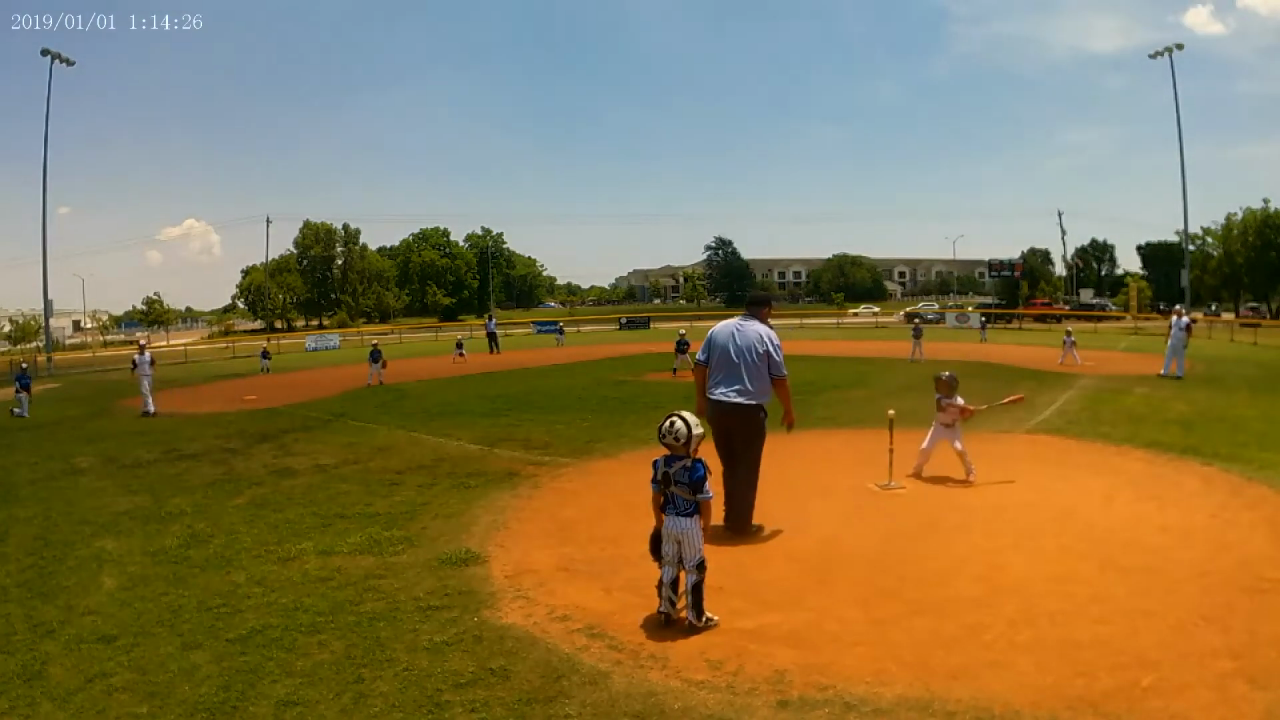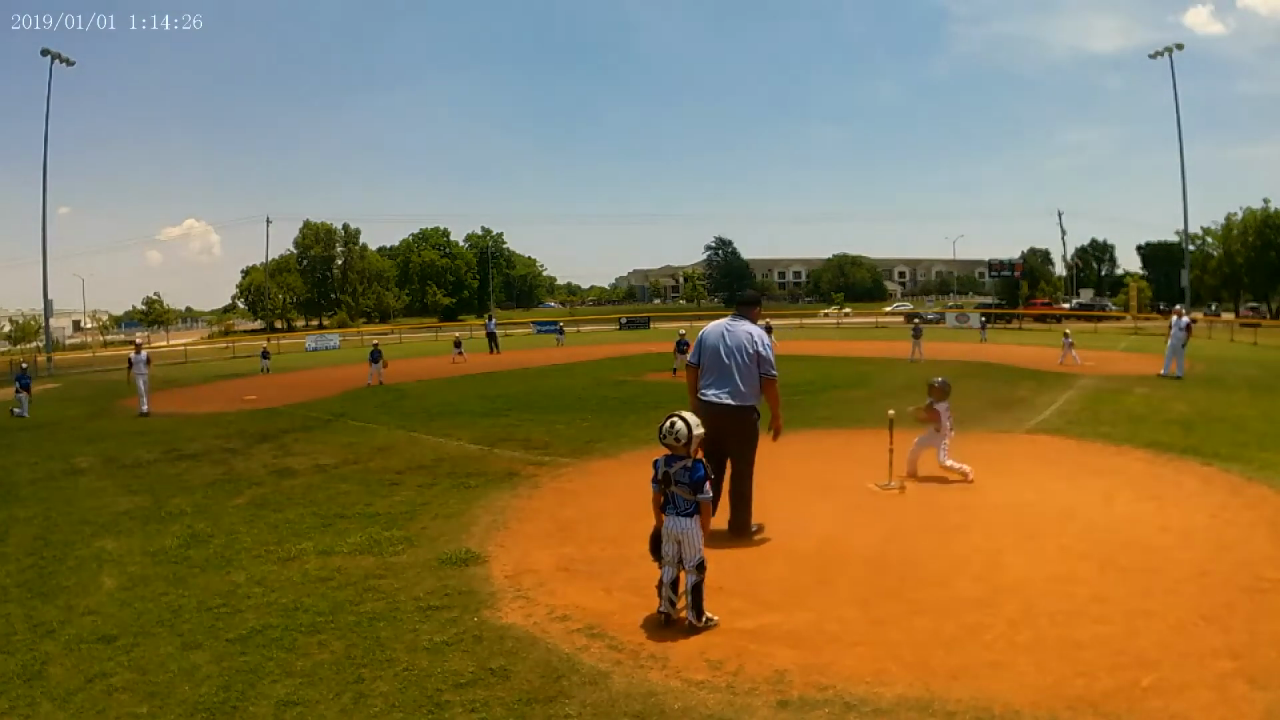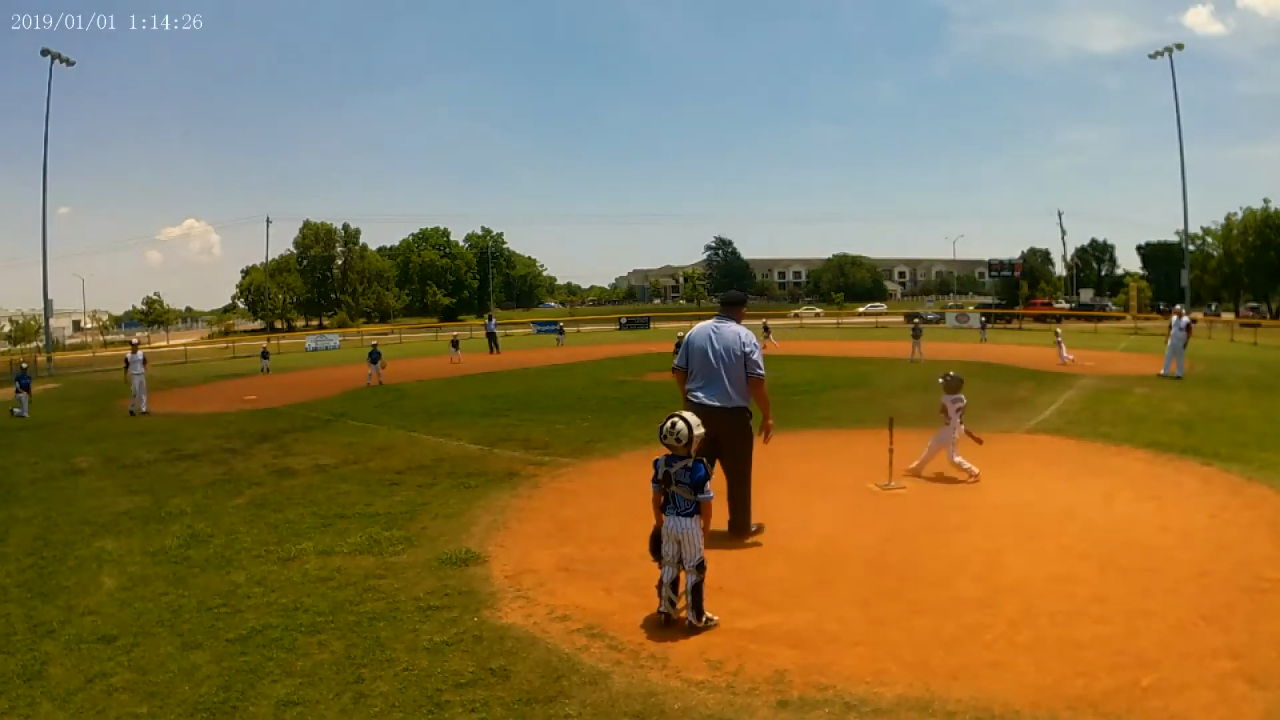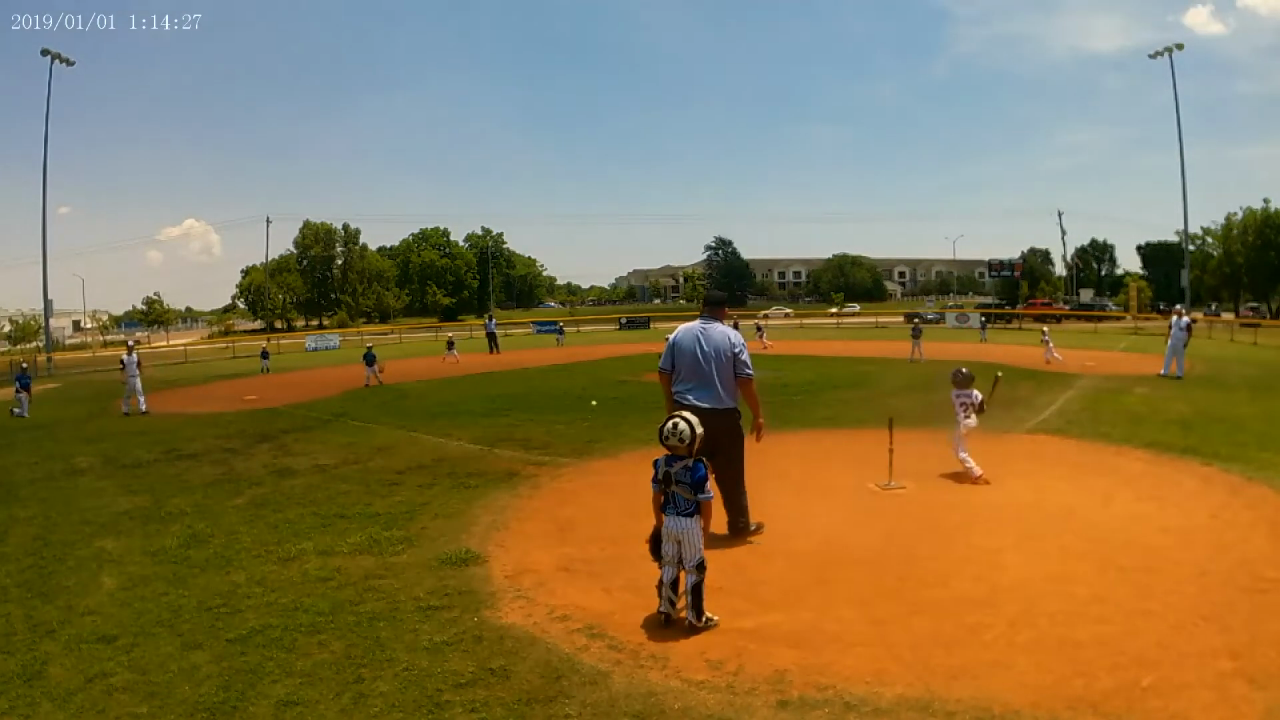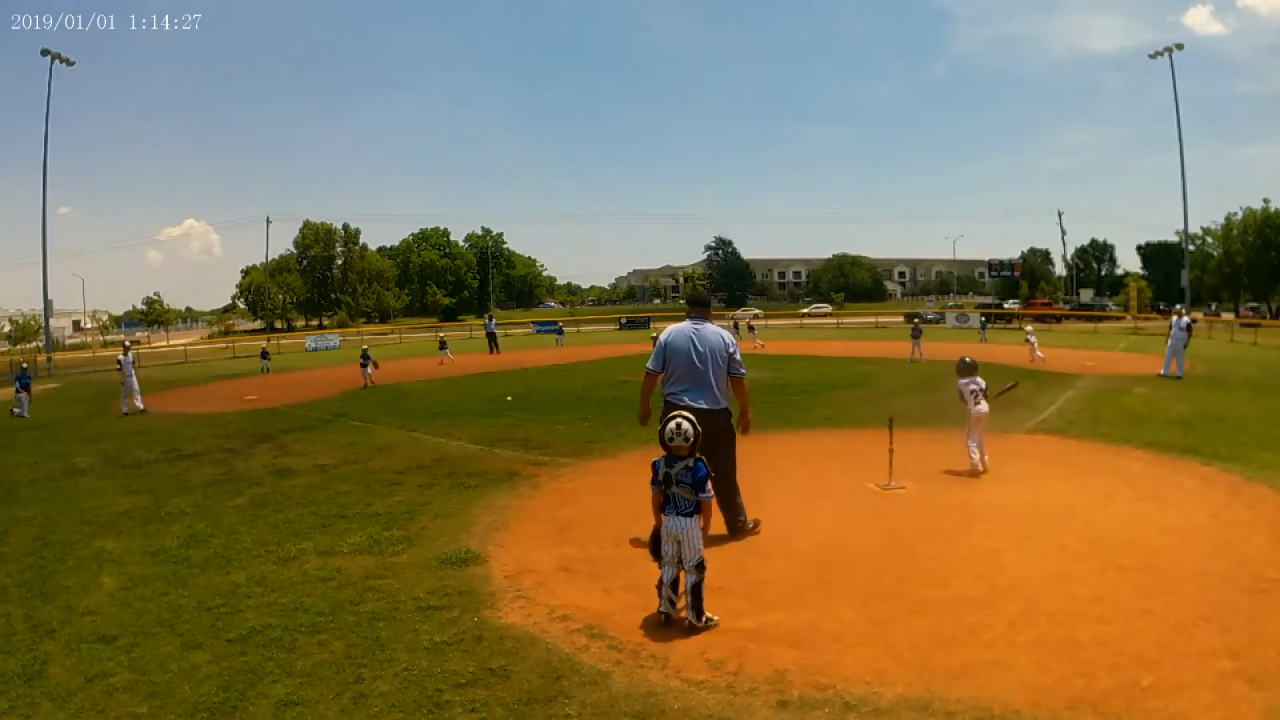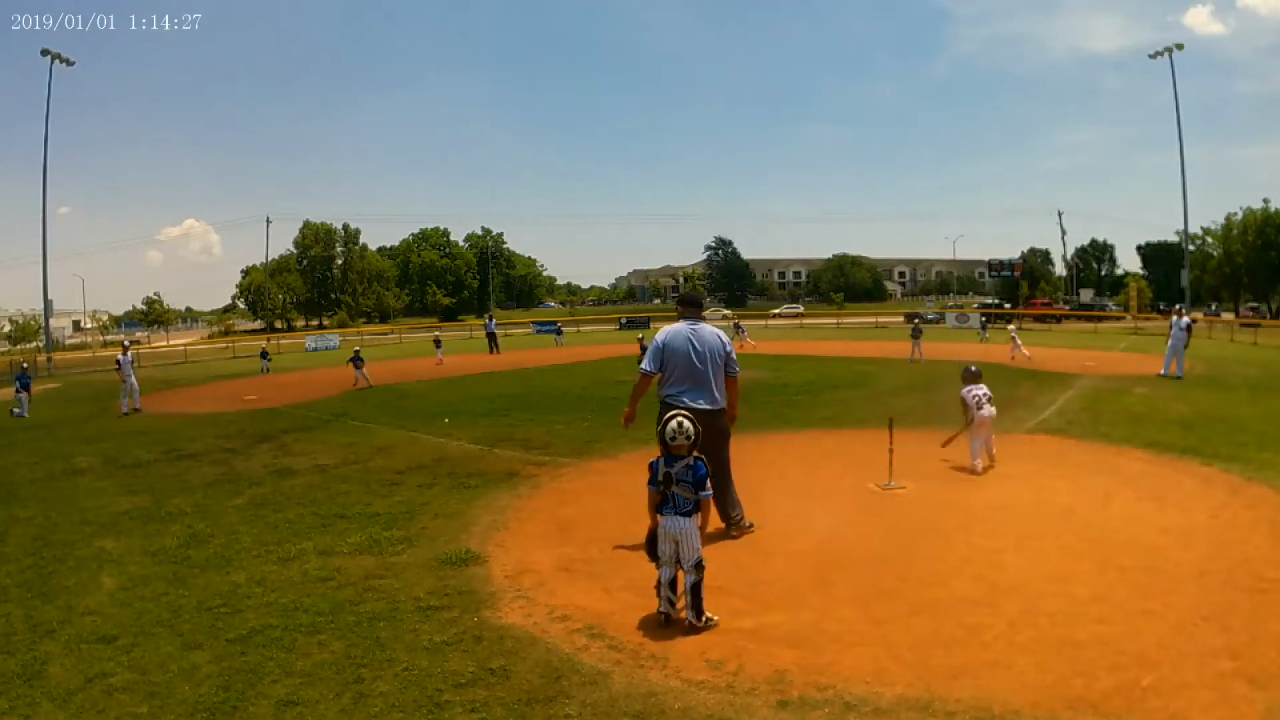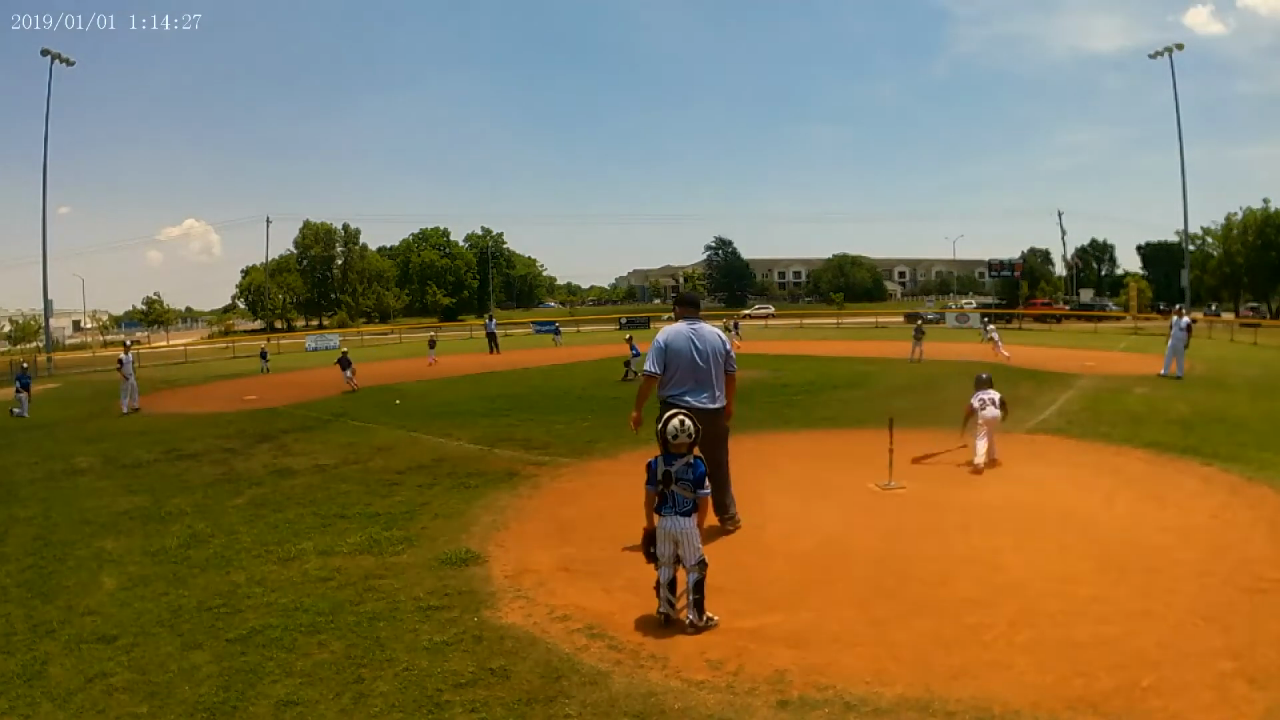
dt=0.2s
person 1, frame 1
left shoulder: (719, 329)
right shoulder: (766, 335)
left elbow: (700, 366)
right elbow: (779, 379)
left wrist: (701, 399)
right wrist: (788, 410)
left hip: (716, 407)
right hip: (748, 411)
left knee: (729, 464)
right knee: (746, 469)
left ankle: (731, 516)
right ankle: (740, 524)
person 1, frame 2
left shoulder: (709, 329)
right shoulder: (757, 336)
left elbow: (691, 368)
right elbow: (768, 381)
left wrist: (694, 399)
right wrist: (776, 415)
left hip: (707, 409)
right hip: (740, 412)
left knee: (711, 468)
right knee: (742, 471)
right ankle: (740, 526)
person 1, frame 3
left shoulder: (695, 331)
right shoulder: (744, 336)
left elbow: (679, 371)
right elbow: (756, 380)
left wrist: (690, 399)
right wrist: (767, 416)
left hip: (697, 411)
right hip: (732, 414)
right knee: (738, 473)
right ankle: (740, 526)
person 1, frame 4
left shoulder: (680, 333)
right shoulder: (732, 337)
left elbow: (664, 373)
right elbow: (745, 380)
left wrist: (671, 402)
right wrist: (757, 415)
left hip: (684, 412)
right hip: (721, 415)
right knee: (730, 473)
right ankle: (740, 525)
person 1, frame 5
left shoulder: (670, 333)
right shoulder: (724, 337)
left elbow: (652, 373)
right elbow: (738, 379)
left wrist: (645, 404)
right wrist: (745, 411)
left hip: (677, 412)
right hip: (714, 415)
right knee: (724, 472)
right ankle: (738, 524)
person 1, frame 6
left shoulder: (666, 334)
right shoulder: (719, 336)
left elbow: (646, 375)
right elbow: (732, 377)
left wrist: (631, 406)
right wrist: (733, 406)
left hip: (675, 413)
right hip: (712, 413)
right knee: (720, 469)
right ankle: (734, 521)
person 1, frame 7
left shoulder: (667, 334)
right shoulder: (718, 336)
left elbow: (651, 377)
right elbow: (730, 376)
left wrist: (638, 409)
right wrist: (729, 404)
left hip: (676, 412)
right hip: (713, 412)
right knee: (718, 466)
right ankle: (728, 516)
person 2, frame 1
left shoulder: (660, 465)
right shoulder: (697, 468)
left elbow: (655, 499)
right elbow: (705, 504)
left wrist: (659, 524)
right wrist: (706, 528)
left hip: (669, 523)
right hip: (690, 524)
left knee: (668, 567)
right knee: (694, 570)
left ankle: (666, 611)
right ankle: (696, 617)
person 2, frame 2
left shoulder: (661, 464)
right shoulder: (698, 469)
left elbow: (656, 499)
right elbow: (705, 504)
left wrist: (659, 523)
right wrist: (706, 528)
left hip: (669, 522)
right hip: (690, 524)
left knee: (668, 567)
right knee: (694, 570)
left ankle: (666, 611)
right ankle: (696, 618)
person 2, frame 3
left shoulder: (661, 464)
right shoulder: (699, 468)
left elbow: (656, 498)
right elbow: (705, 505)
left wrist: (659, 523)
right wrist: (706, 529)
left hip: (669, 522)
right hip: (690, 524)
left knee: (668, 567)
right knee: (694, 570)
left ankle: (666, 611)
right ankle: (696, 617)
person 2, frame 4
left shoulder: (661, 464)
right shoulder: (699, 468)
left elbow: (656, 498)
right elbow: (706, 505)
left wrist: (659, 523)
right wrist: (706, 529)
left hip: (669, 523)
right hip: (690, 524)
left knee: (669, 567)
right knee: (694, 570)
left ankle: (666, 611)
right ankle: (696, 617)
person 2, frame 5
left shoulder: (660, 465)
right shoulder: (699, 468)
left elbow: (655, 499)
right elbow: (706, 504)
left wrist: (658, 523)
right wrist: (706, 529)
left hip: (668, 522)
right hip: (690, 524)
left knee: (668, 567)
right knee: (694, 570)
left ankle: (666, 611)
right ankle: (696, 617)
person 2, frame 6
left shoulder: (657, 465)
right shoulder: (698, 466)
left elbow: (652, 499)
right elbow: (705, 503)
left wrist: (654, 523)
right wrist: (703, 527)
left hip: (665, 522)
right hip: (688, 524)
left knee: (666, 567)
right knee: (693, 570)
left ankle: (666, 611)
right ankle: (696, 617)
person 2, frame 7
left shoulder: (655, 464)
right shoulder: (697, 465)
left elbow: (649, 499)
right elbow: (703, 501)
left wrist: (650, 524)
right wrist: (700, 525)
left hip: (664, 522)
right hip: (687, 523)
left knee: (665, 568)
right knee: (695, 569)
left ankle: (666, 612)
right ankle: (696, 617)
